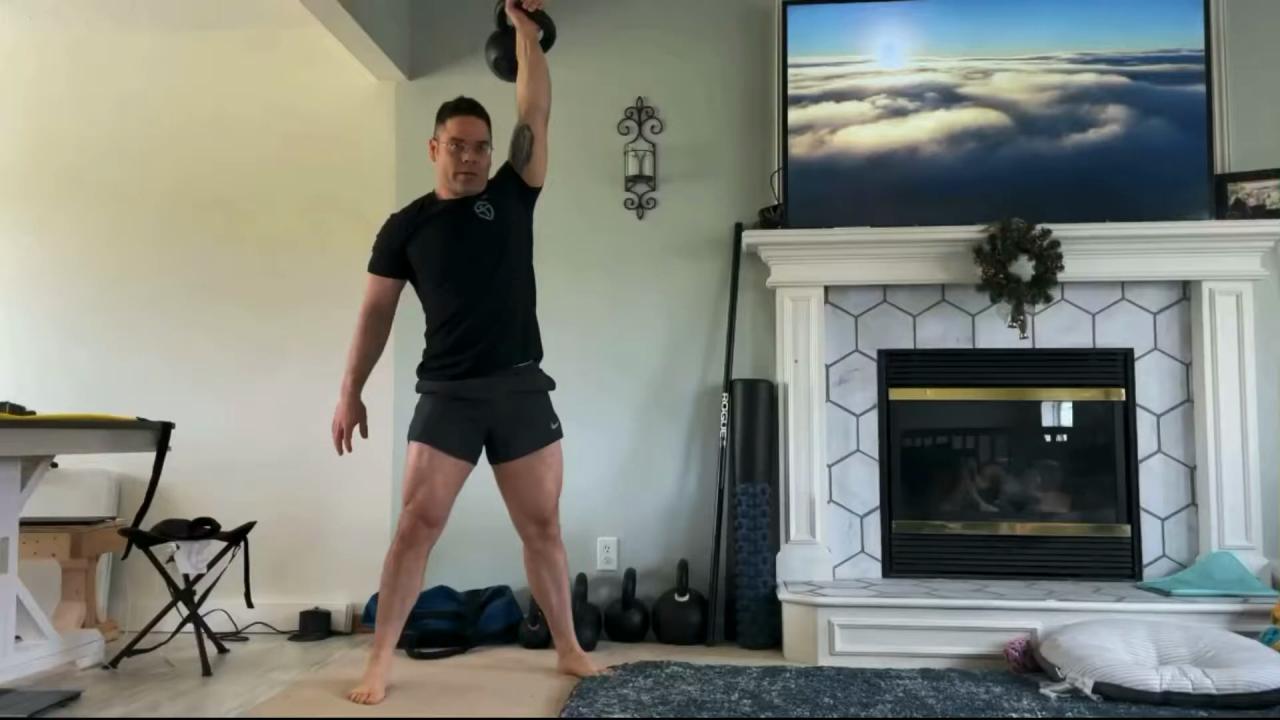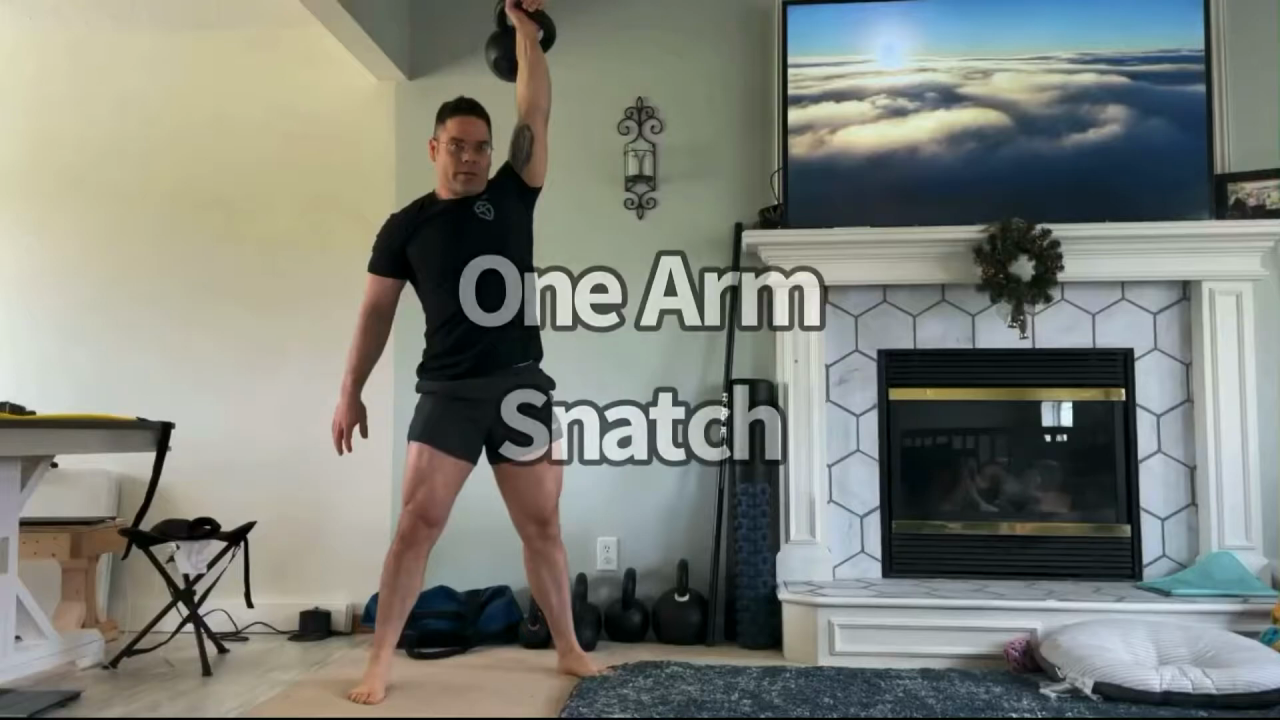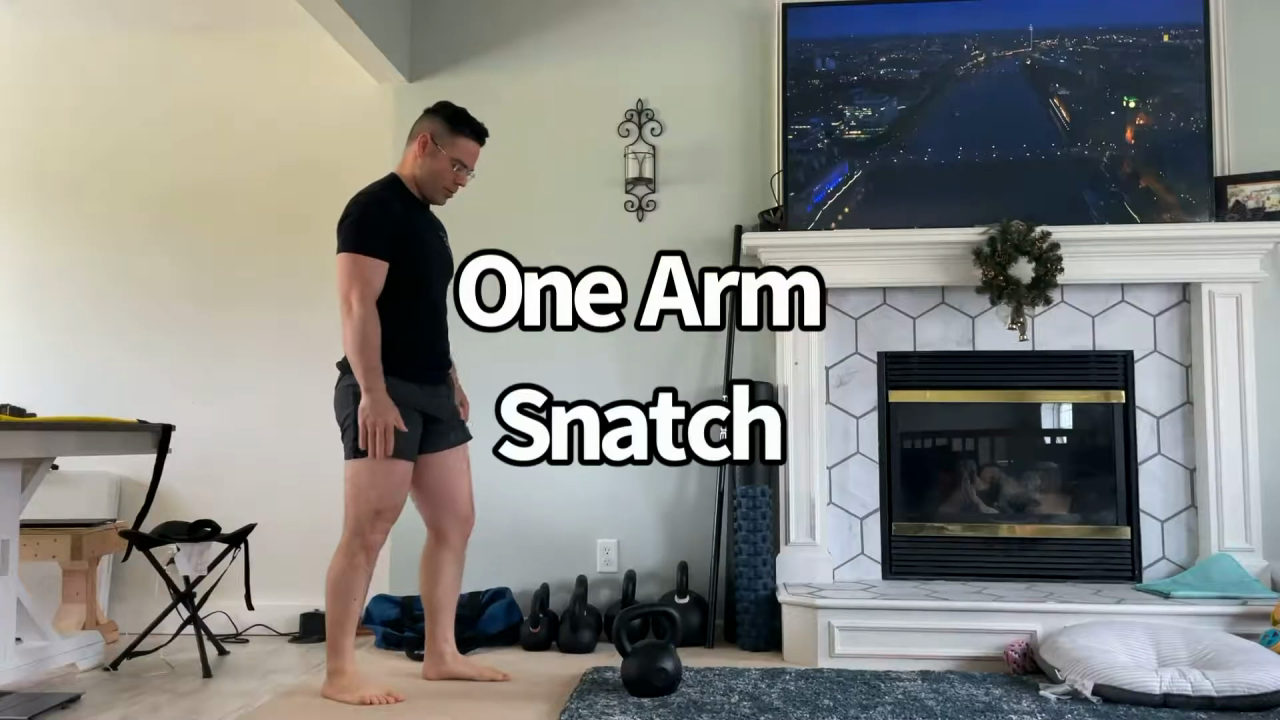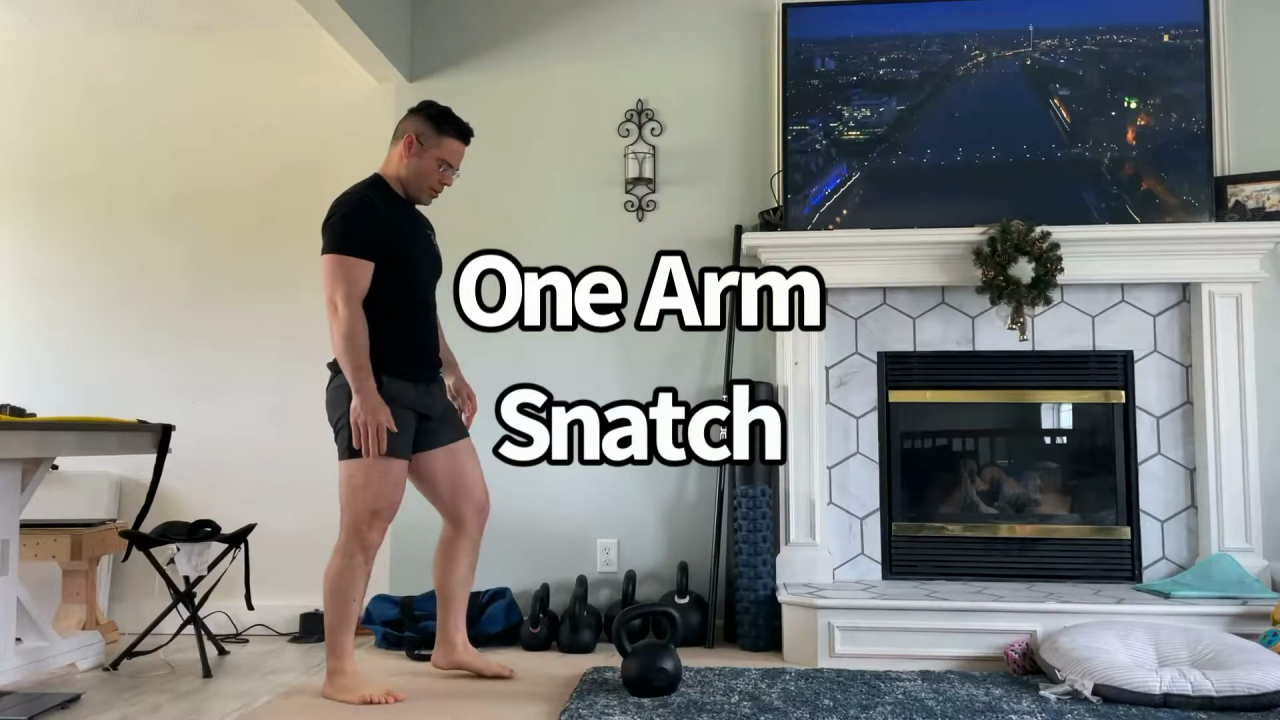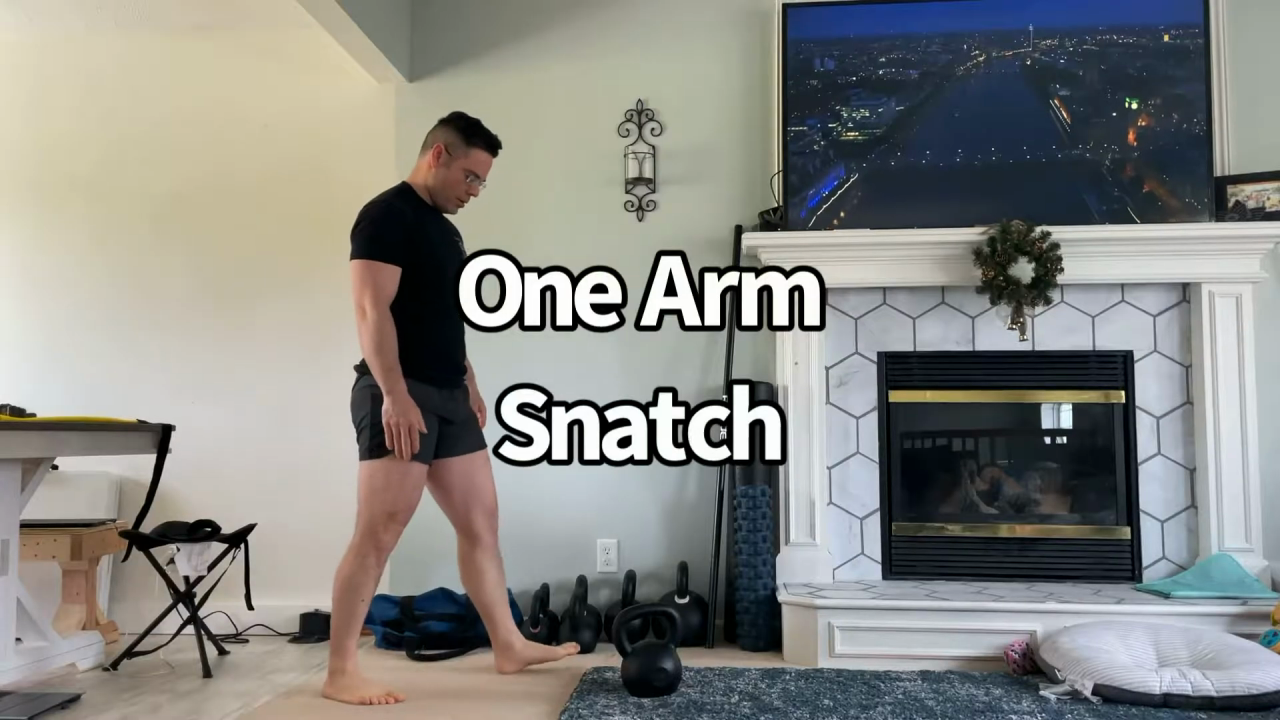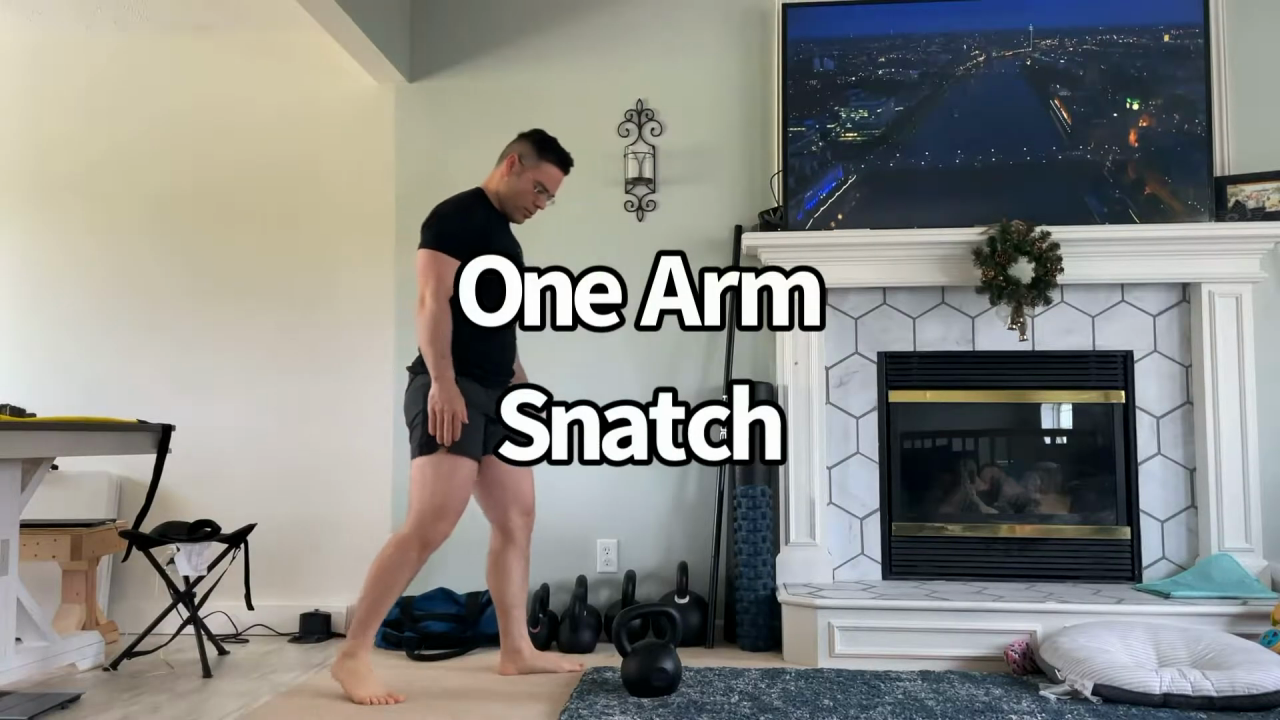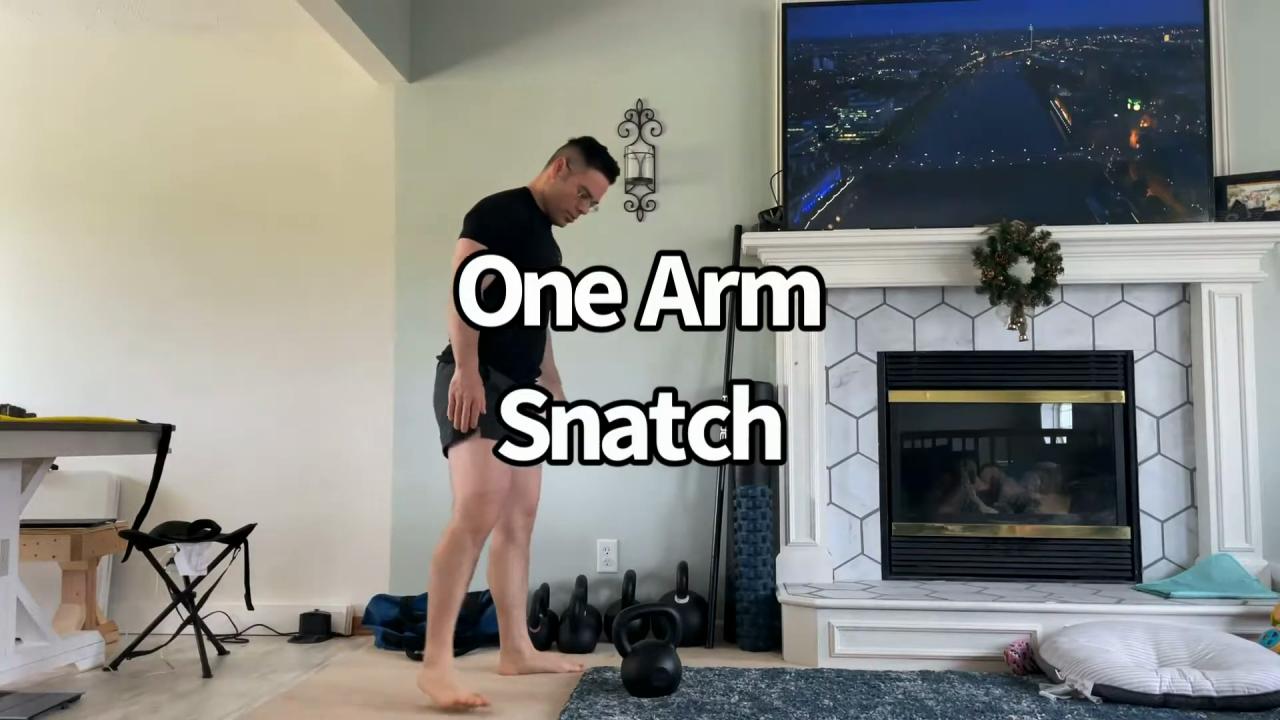
dt=0.3s
person 1, frame 1
left shoulder: (512, 196)
right shoulder: (407, 226)
left elbow: (535, 113)
right elbow: (377, 312)
right wrist: (351, 391)
left hip: (522, 388)
right hip: (448, 393)
left knee: (542, 525)
right knee: (418, 524)
left ankle: (569, 648)
right ankle: (379, 662)
person 1, frame 2
left shoulder: (512, 195)
right shoulder: (406, 226)
left elbow: (536, 113)
right elbow: (376, 311)
right wrist: (351, 392)
left hip: (521, 387)
right hip: (448, 393)
left knee: (542, 526)
right knee: (417, 524)
left ankle: (569, 650)
right ankle: (379, 662)
person 1, frame 3
left shoulder: (430, 224)
right shoulder: (372, 208)
right elbow: (358, 305)
left wrist: (453, 381)
right wrist: (373, 393)
left hip: (432, 396)
right hip: (383, 395)
left knee: (455, 523)
right knee: (367, 531)
left ankle: (441, 653)
right ankle: (339, 672)
person 1, frame 4
left shoulder: (417, 221)
right shoulder: (357, 209)
right elbow: (343, 307)
left wrist: (453, 373)
right wrist: (363, 393)
left hip: (426, 392)
right hip: (376, 395)
left knee: (471, 509)
right knee: (364, 532)
left ankle: (452, 644)
right ankle: (338, 671)
person 1, frame 5
left shoulder: (444, 229)
right shoulder: (386, 216)
right elbow: (370, 311)
left wrist: (470, 383)
right wrist: (394, 394)
left hip: (447, 398)
right hip: (401, 398)
left knee: (482, 522)
right knee: (378, 534)
left ankle: (509, 645)
right ankle: (341, 671)
person 1, frame 6
left shoulder: (505, 236)
right shoulder: (456, 217)
right elbow: (432, 302)
left wrist: (523, 389)
right wrist: (444, 384)
left hip: (495, 396)
right hip: (451, 394)
left knee: (517, 521)
right knee: (429, 527)
left ankle: (517, 650)
right ankle: (354, 655)
person 1, frame 7
left shoulder: (545, 240)
right shoulder: (500, 213)
right elbow: (463, 291)
left wrist: (554, 388)
right wrist: (466, 370)
left hip: (517, 390)
right hip: (477, 384)
left knee: (517, 521)
right knee: (477, 513)
left ankle: (516, 648)
right ankle: (437, 661)
